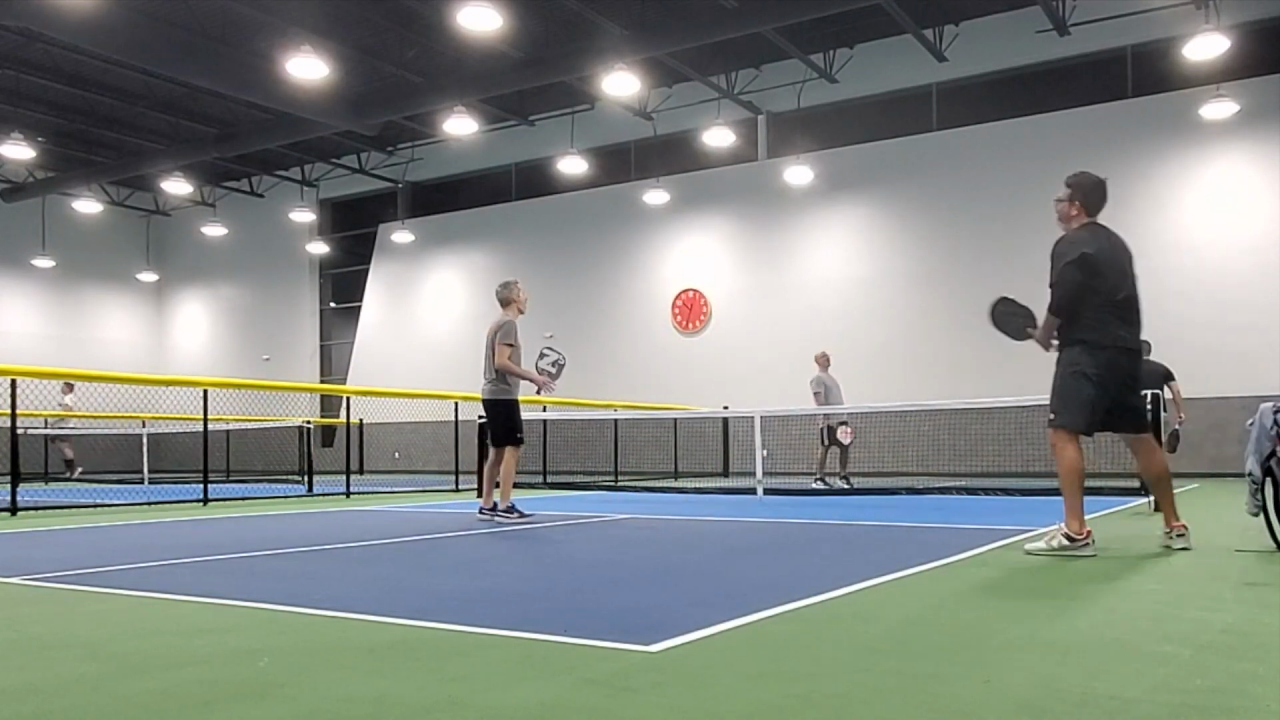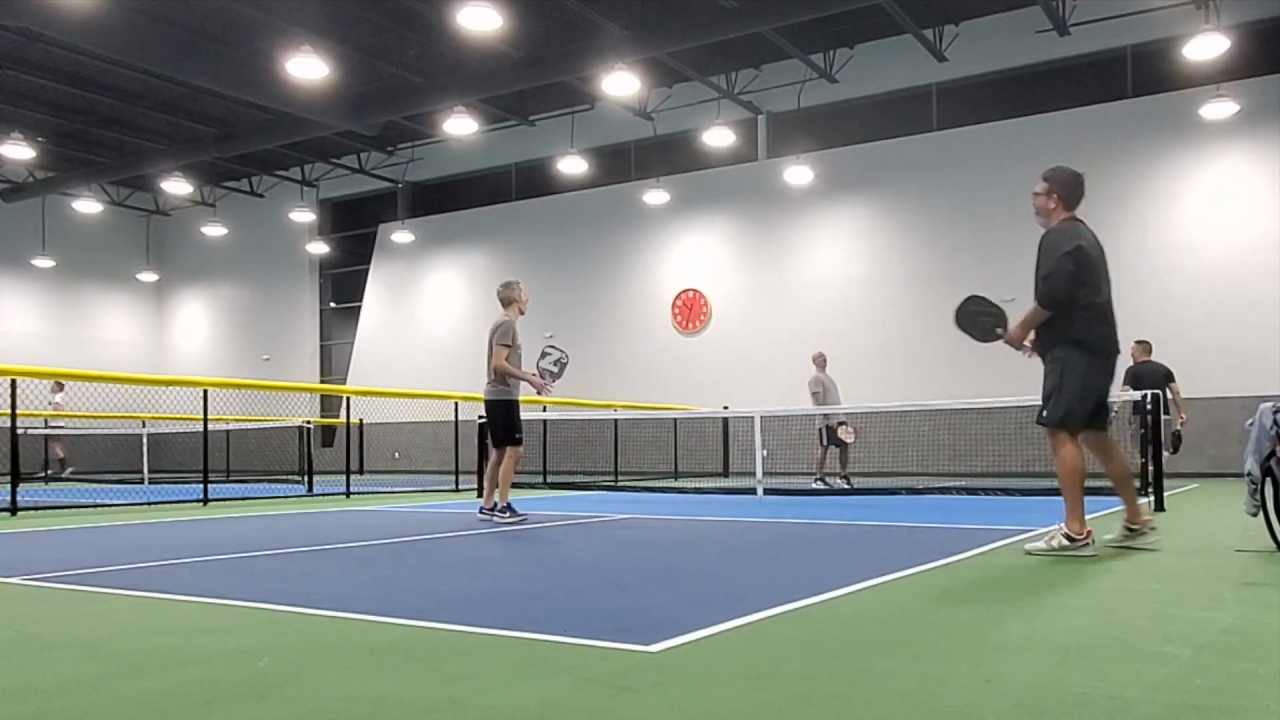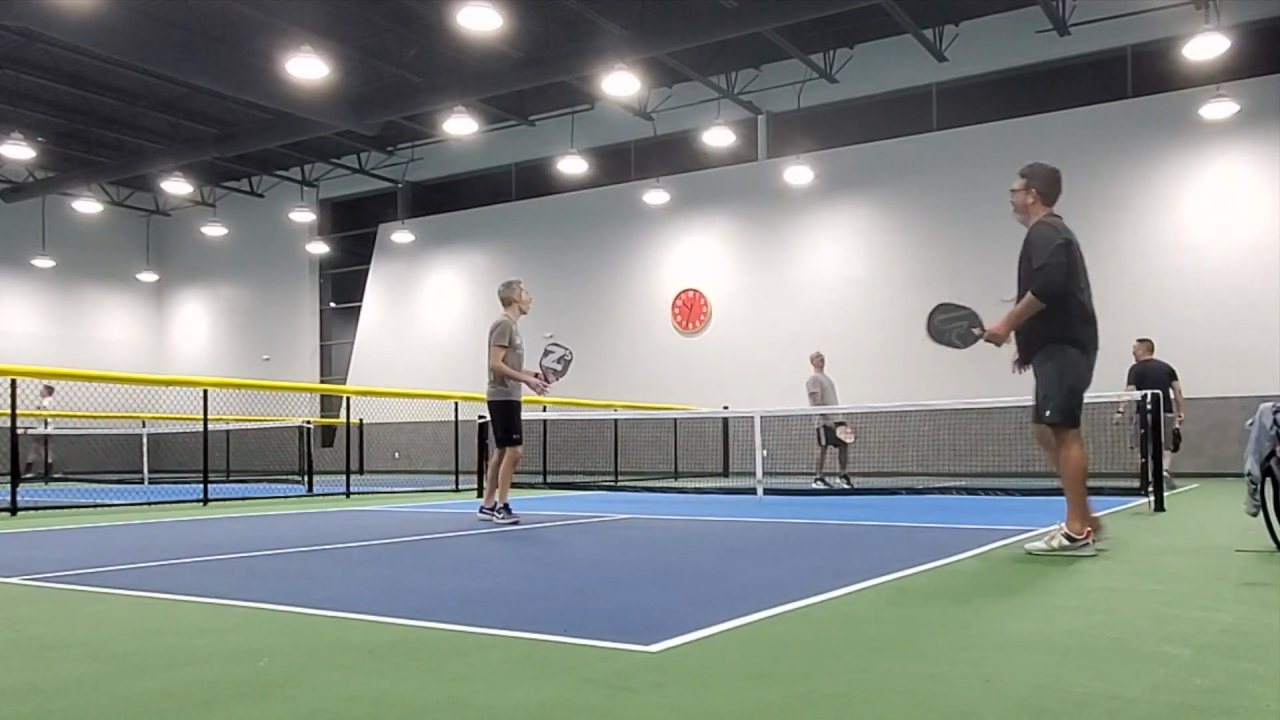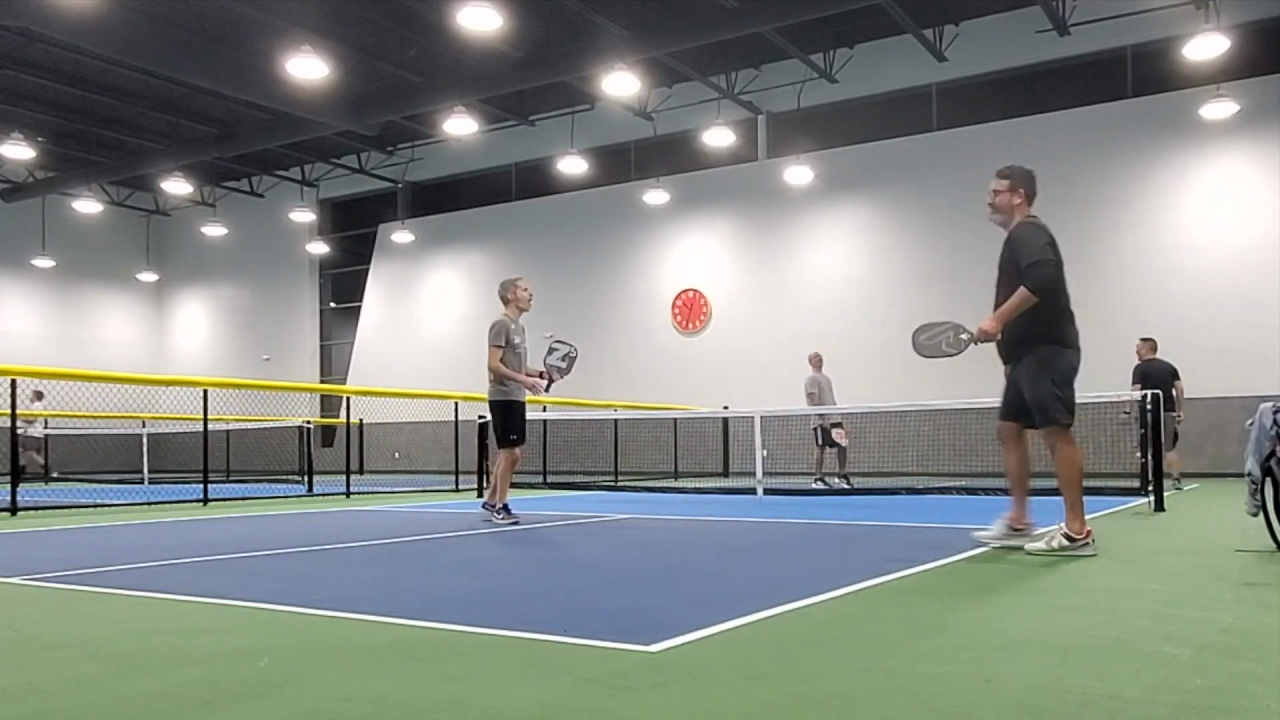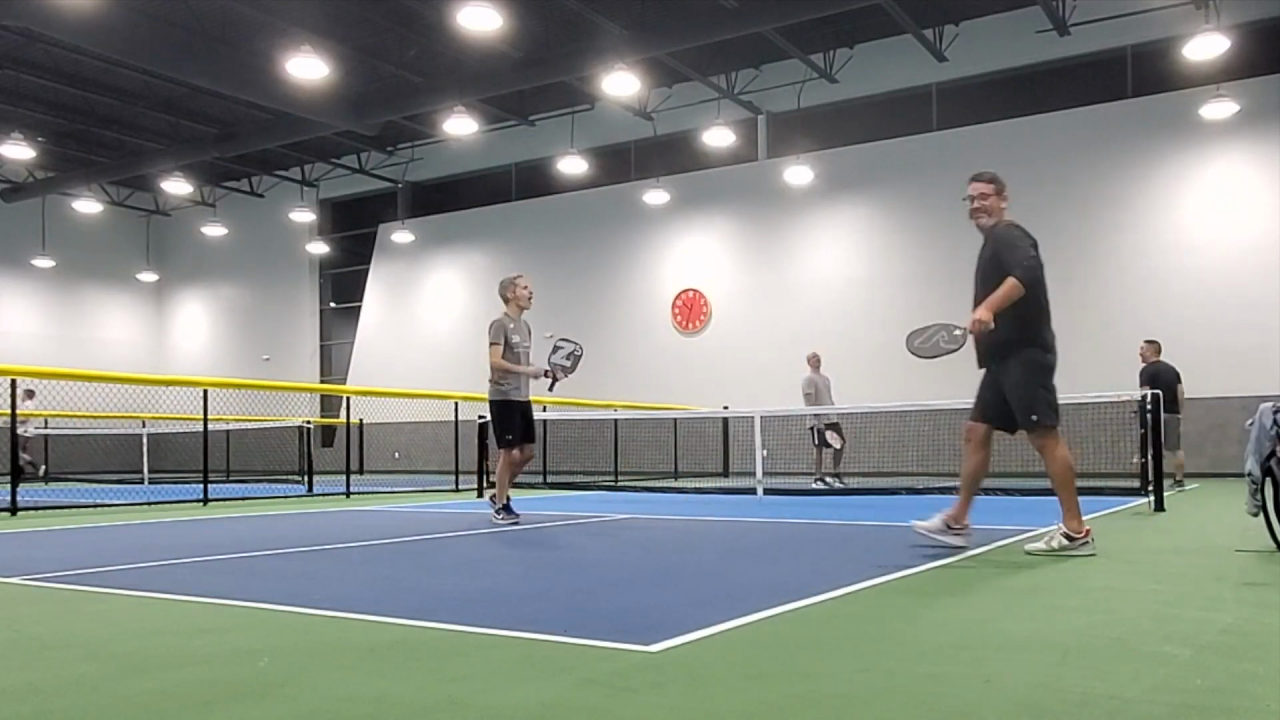
dt=0.1s
person 1, frame 1
left shoulder: (1070, 245)
right shoulder: (1113, 243)
left elbow: (1064, 300)
left wrist: (1046, 331)
left hip: (1087, 352)
right hip: (1124, 351)
left knee: (1063, 434)
right knee: (1140, 437)
left ankle: (1075, 532)
right ankle: (1174, 524)
person 1, frame 2
left shoulder: (1057, 238)
right shoulder: (1085, 236)
left elbow: (1054, 294)
left wrist: (1021, 327)
right wrist: (1041, 332)
left hip: (1073, 349)
right hip: (1099, 347)
left knee: (1061, 433)
right knee: (1096, 435)
left ankle: (1075, 532)
right ankle: (1136, 520)
person 1, frame 3
left shoulder: (1044, 233)
right shoulder: (1052, 233)
left elbow: (1047, 286)
left wrist: (1007, 324)
right wrist: (1028, 346)
left hip: (1061, 347)
right hip: (1056, 347)
left knee: (1060, 432)
right knee: (1054, 433)
left ankle: (1079, 531)
right ankle: (1086, 518)
person 1, frame 4
left shoulder: (1027, 233)
right shoulder: (1026, 235)
left elbow: (1040, 281)
left wrist: (997, 320)
right wrist: (1011, 345)
left hip: (1045, 349)
right hip: (1034, 350)
left knee: (1057, 432)
right knee: (1008, 430)
left ankle: (1077, 532)
right ankle: (1017, 521)
person 1, frame 5
left shoulder: (1008, 235)
right shoulder: (993, 244)
left elbow: (1023, 273)
left wrist: (987, 308)
left hip: (1025, 352)
right hip: (1002, 356)
left knee: (1045, 436)
right knee: (977, 433)
left ankle: (1076, 531)
right ankle: (955, 521)
person 2, frame 1
left shoulder: (501, 324)
right shoulder: (508, 324)
right elbow: (501, 363)
left wrist: (531, 376)
right wrist: (532, 377)
left hip: (496, 396)
right hip: (502, 396)
left knee: (498, 452)
right knee: (513, 450)
left ankle: (488, 505)
right ankle: (505, 506)
person 2, frame 2
left shoulder: (505, 324)
right shoulder: (506, 324)
right elbow: (498, 364)
left wrist: (531, 376)
right wrist: (529, 378)
left hip: (499, 396)
right hip: (503, 397)
left knee: (499, 452)
right knee: (514, 450)
left ankle: (488, 505)
right ankle: (502, 506)
person 2, frame 3
left shoulder: (513, 327)
right shoulder: (503, 325)
right elbow: (495, 365)
left wrist: (535, 375)
right wrist: (525, 379)
left hip: (511, 398)
right hip: (502, 397)
left knee: (501, 453)
right knee: (514, 452)
left ankle: (488, 504)
right ankle: (501, 506)
person 2, frame 4
left shoulder: (518, 326)
right shoulder: (501, 325)
right elbow: (493, 365)
left wrist: (539, 374)
right wrist: (523, 380)
left hip: (515, 398)
right hip: (503, 398)
left knee: (508, 453)
right knee: (511, 452)
left ankle: (491, 500)
right ankle: (500, 506)
person 2, frame 5
left shoulder: (524, 326)
right shoulder: (499, 324)
right elbow: (495, 362)
left wrist: (544, 372)
right wrist: (524, 370)
left hip: (522, 398)
right hip: (503, 398)
left knee: (527, 452)
right knee: (510, 453)
left ankle: (499, 494)
right ankle: (500, 507)
